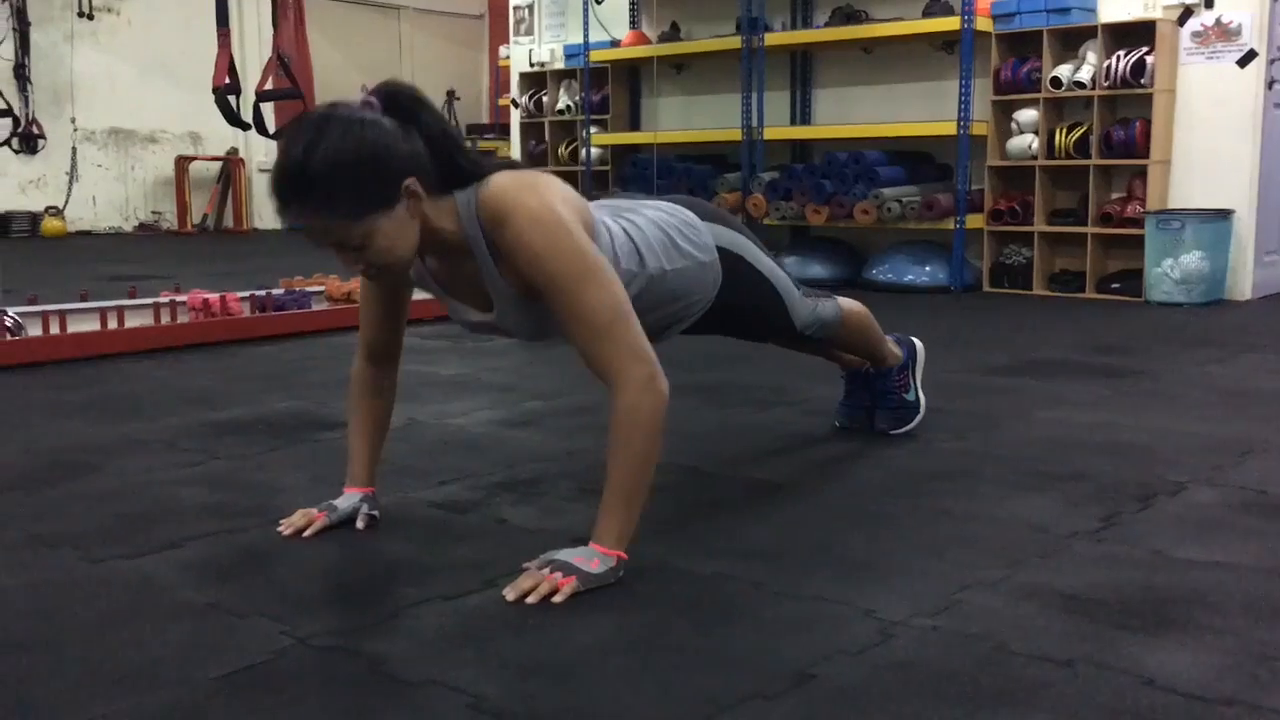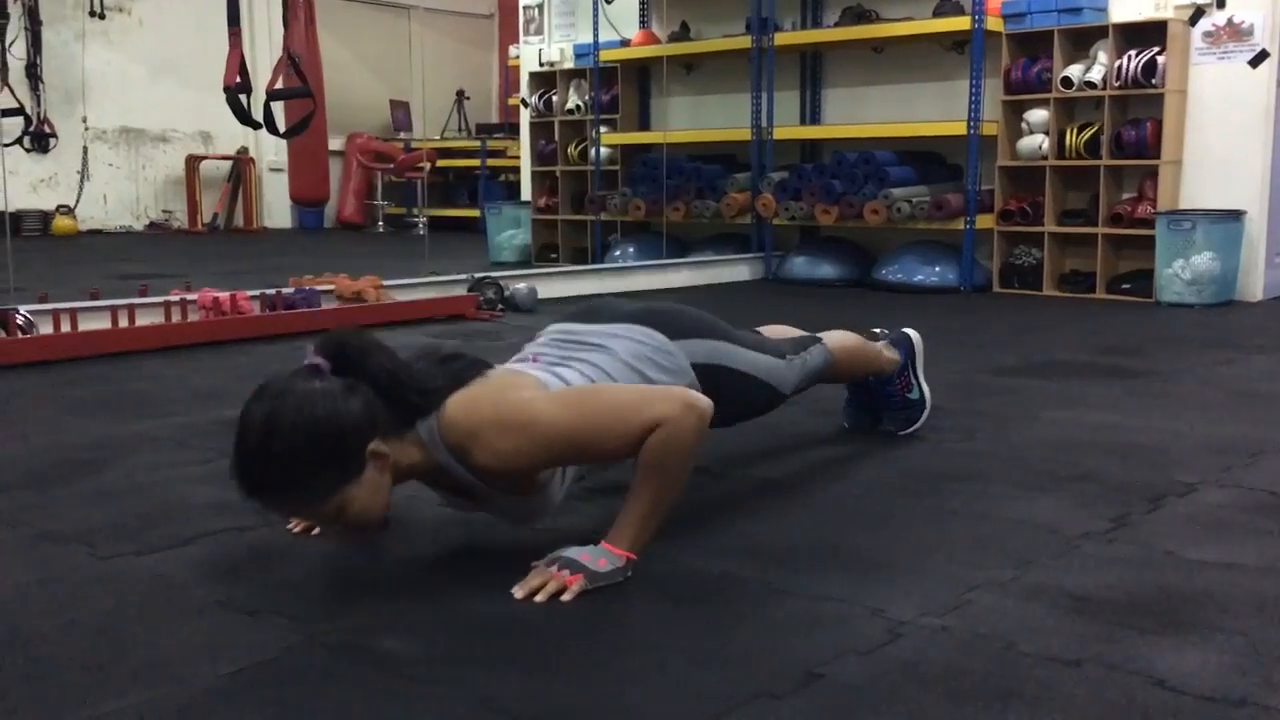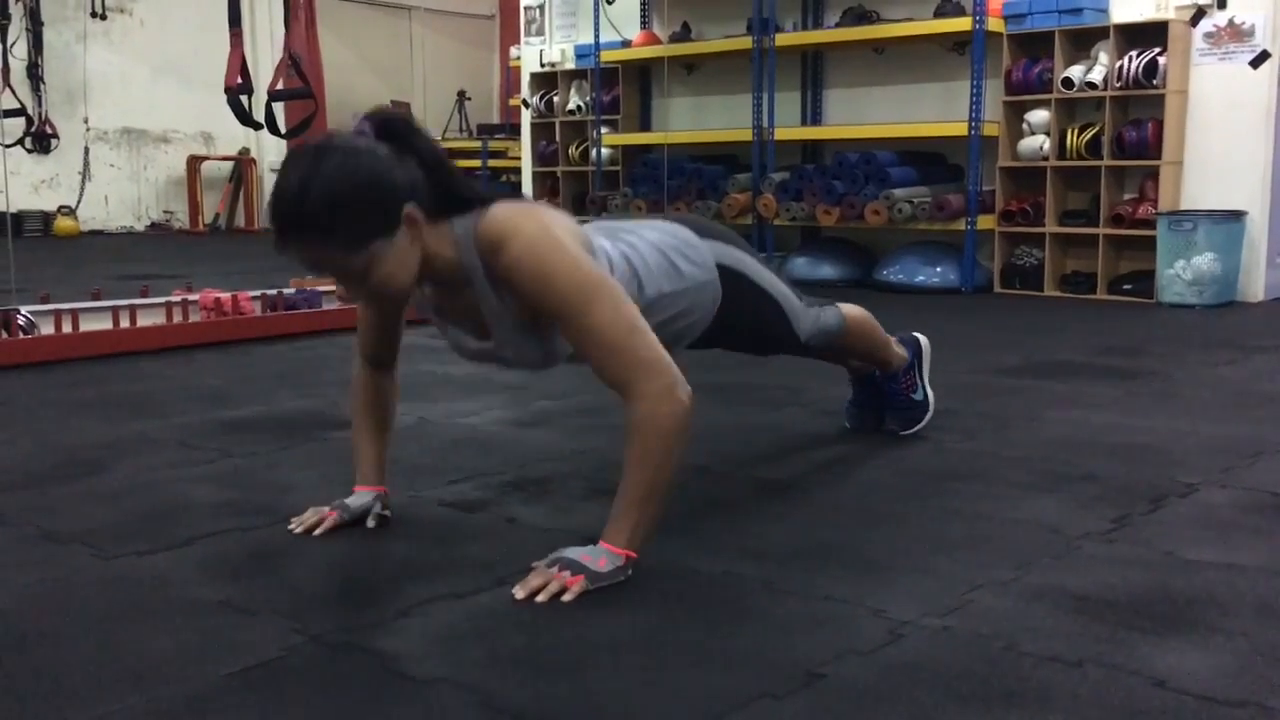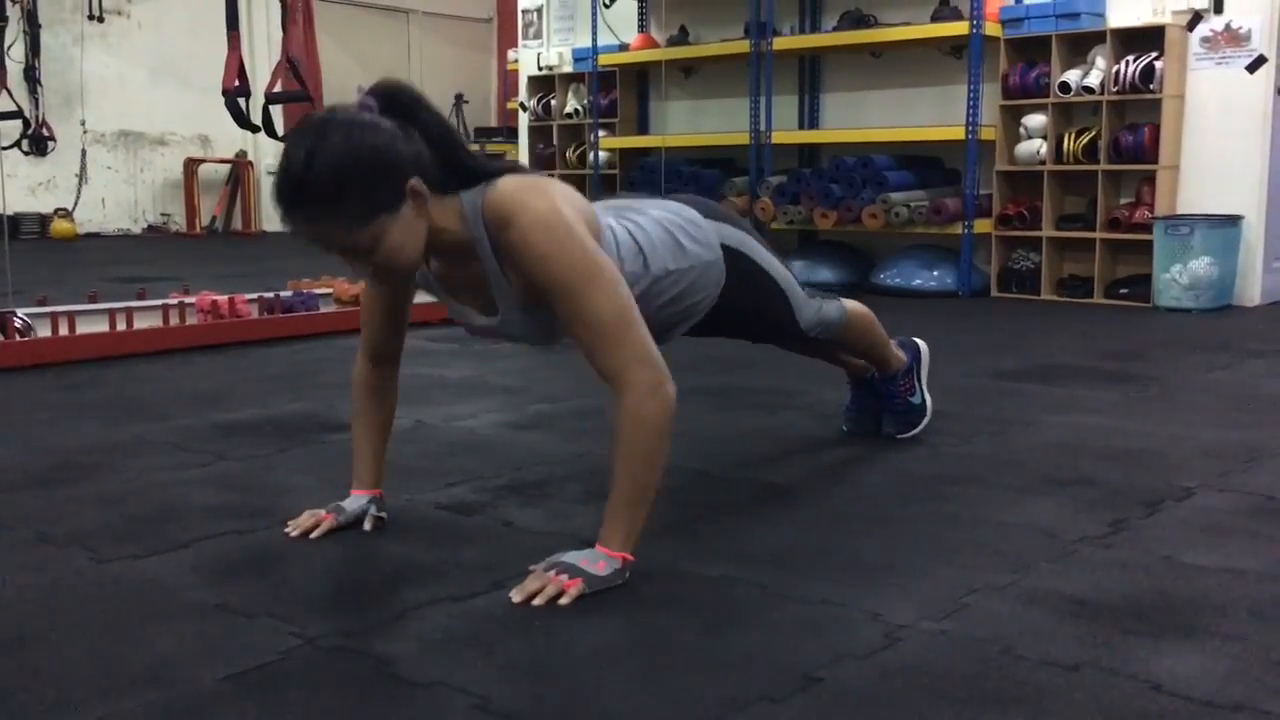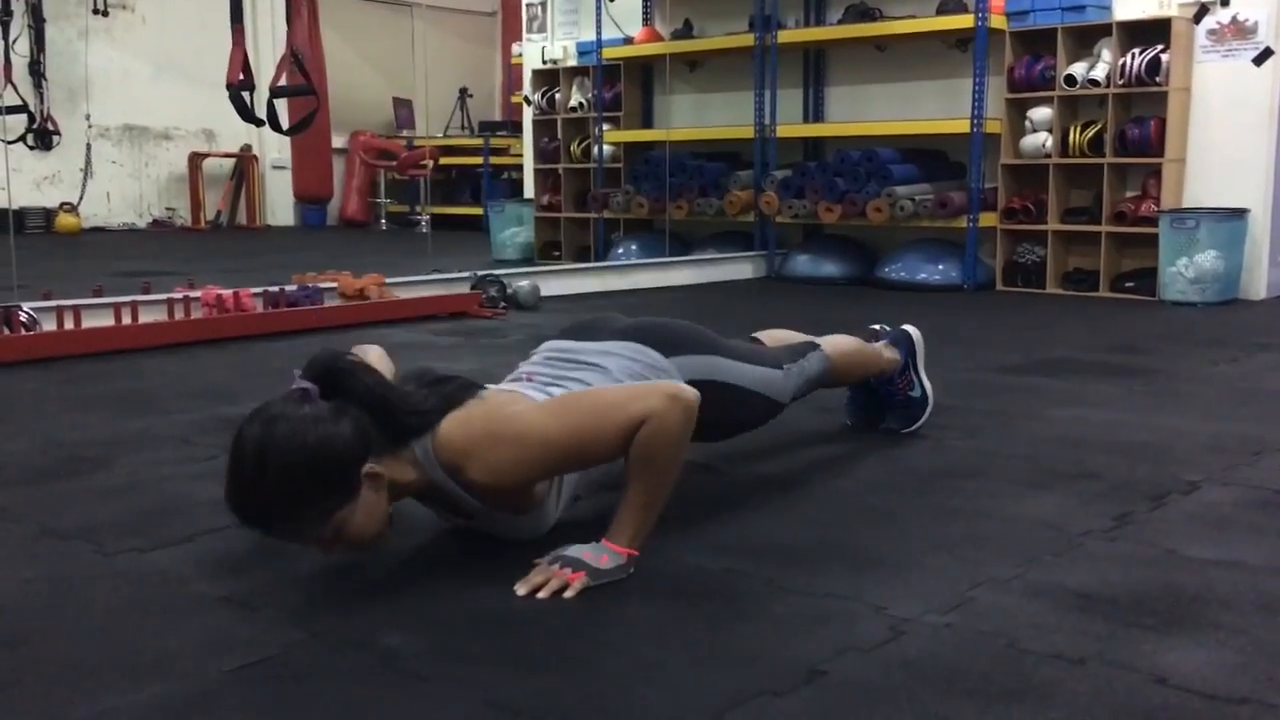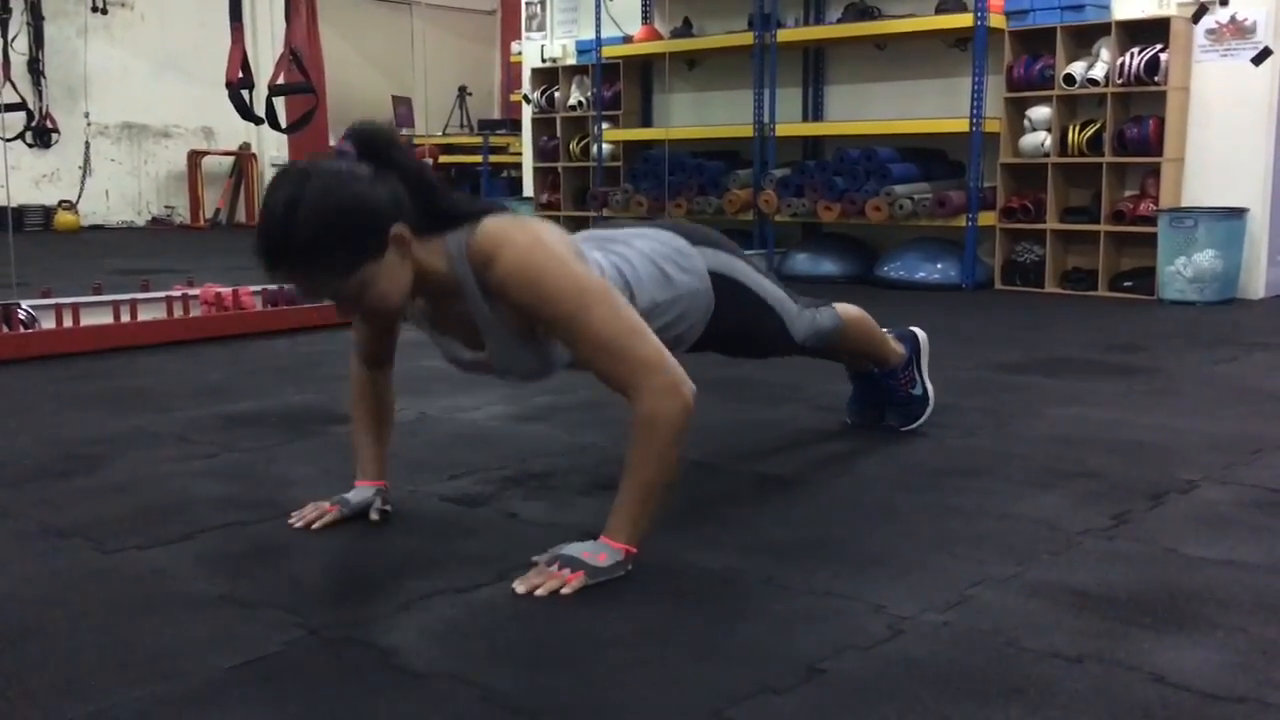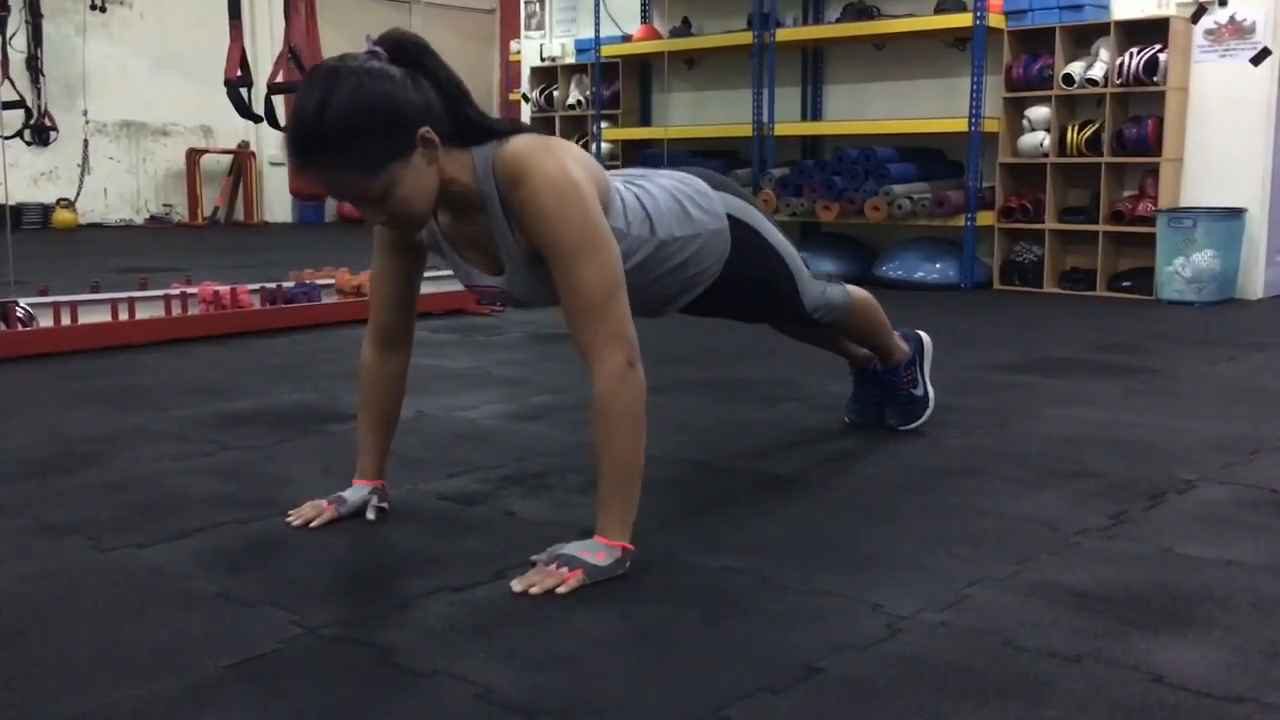
dt=0.5s
person 1, frame 1
left shoulder: (526, 219)
right shoulder: (391, 227)
left elbow: (639, 383)
right elbow: (375, 361)
left wrist: (606, 550)
right wrist: (357, 489)
left hip: (698, 256)
right hip: (628, 245)
left knee: (805, 320)
right knee: (788, 334)
left ankle: (893, 358)
right ankle: (857, 370)
person 1, frame 2
left shoulder: (486, 434)
right shoulder: (378, 406)
left elbow: (689, 410)
left wrist: (616, 551)
right wrist: (352, 501)
left hip: (671, 361)
right hip: (587, 341)
left knee: (792, 366)
right knee: (763, 348)
left ankle: (891, 355)
right ankle: (874, 359)
person 1, frame 3
left shoulder: (522, 246)
right shoulder: (396, 249)
left elbow: (663, 395)
right elbow: (373, 362)
left wrist: (616, 551)
right wrist: (369, 485)
left hip: (695, 270)
right hip: (623, 256)
left knee: (810, 329)
right knee: (798, 344)
left ankle: (901, 360)
right ankle: (866, 379)
person 1, frame 4
left shoulder: (530, 223)
right shoulder: (399, 226)
left elbow: (646, 386)
right elbow: (375, 360)
left wrist: (612, 552)
right wrist: (366, 488)
left hip: (701, 255)
right hip: (630, 240)
left knee: (805, 322)
right knee: (793, 338)
left ankle: (895, 372)
right ankle: (868, 380)
person 1, frame 5
left shoulder: (481, 450)
right shoulder: (368, 426)
left elbow: (675, 405)
right elbow: (366, 354)
left wrist: (618, 548)
right wrist: (347, 511)
left hip: (667, 373)
right hip: (579, 358)
left knee: (791, 374)
right knee: (759, 351)
left ankle: (891, 353)
right ankle: (874, 345)
person 1, frame 6
left shoulder: (516, 261)
right shoulder: (386, 254)
left elbow: (668, 391)
right elbow: (371, 366)
left wrist: (615, 544)
right wrist: (368, 481)
left hip: (691, 283)
right hip: (617, 271)
left knee: (808, 332)
right knee: (792, 346)
left ankle: (898, 352)
right ankle: (864, 380)
person 1, frame 7
left shoulder: (541, 179)
right shoulder: (408, 194)
left elbow: (616, 364)
right elbow: (385, 343)
left wrist: (611, 542)
right wrist: (367, 482)
left hip: (709, 231)
right hip: (654, 260)
left knee: (811, 307)
right knee: (791, 323)
left ankle: (901, 355)
right ankle: (867, 367)
